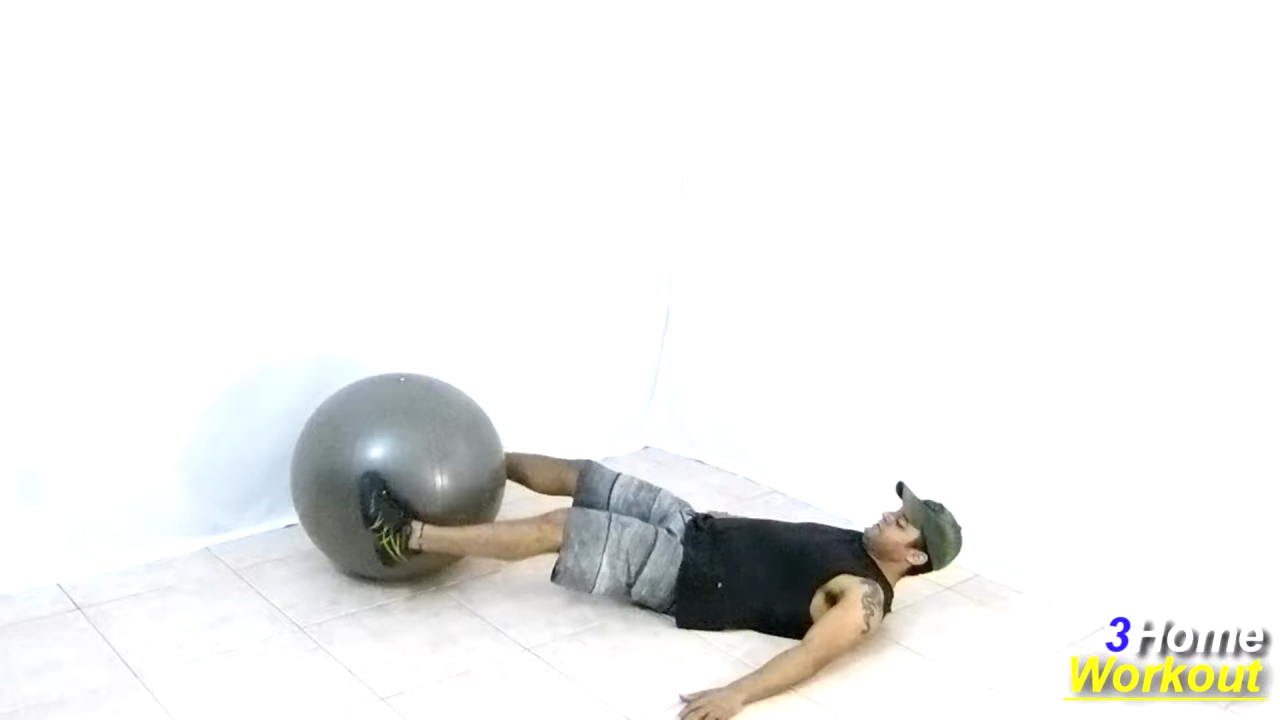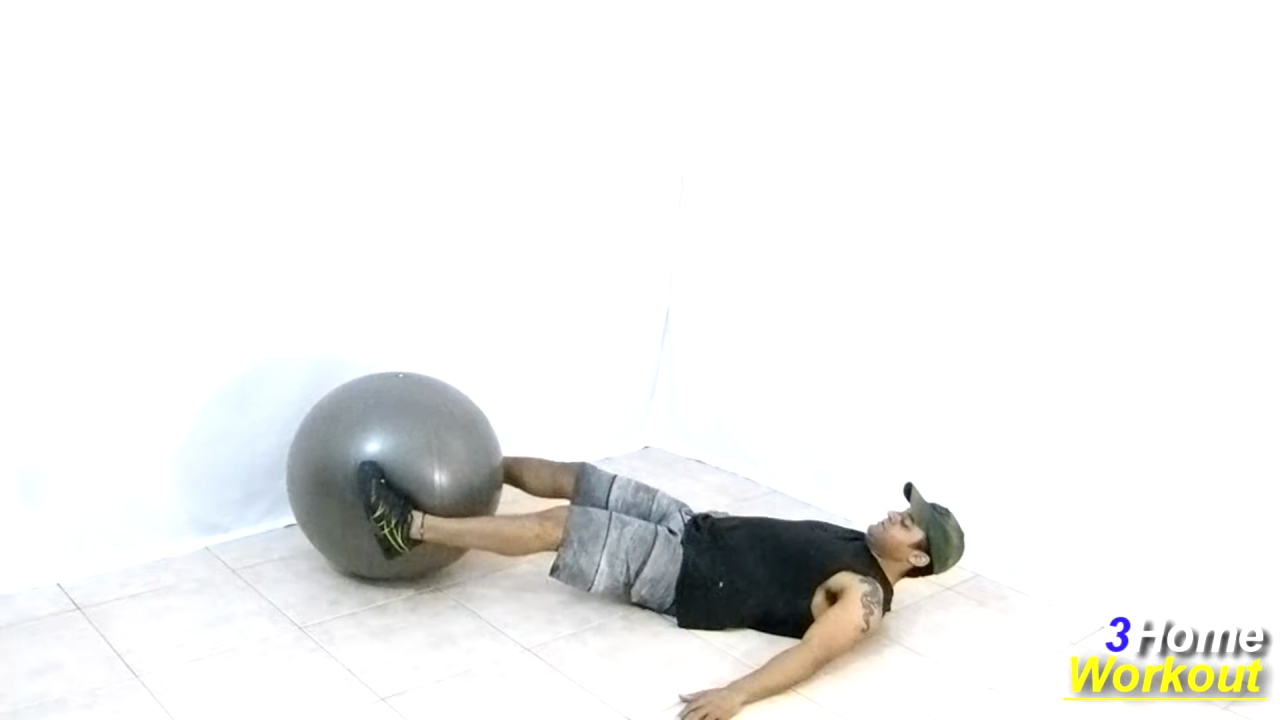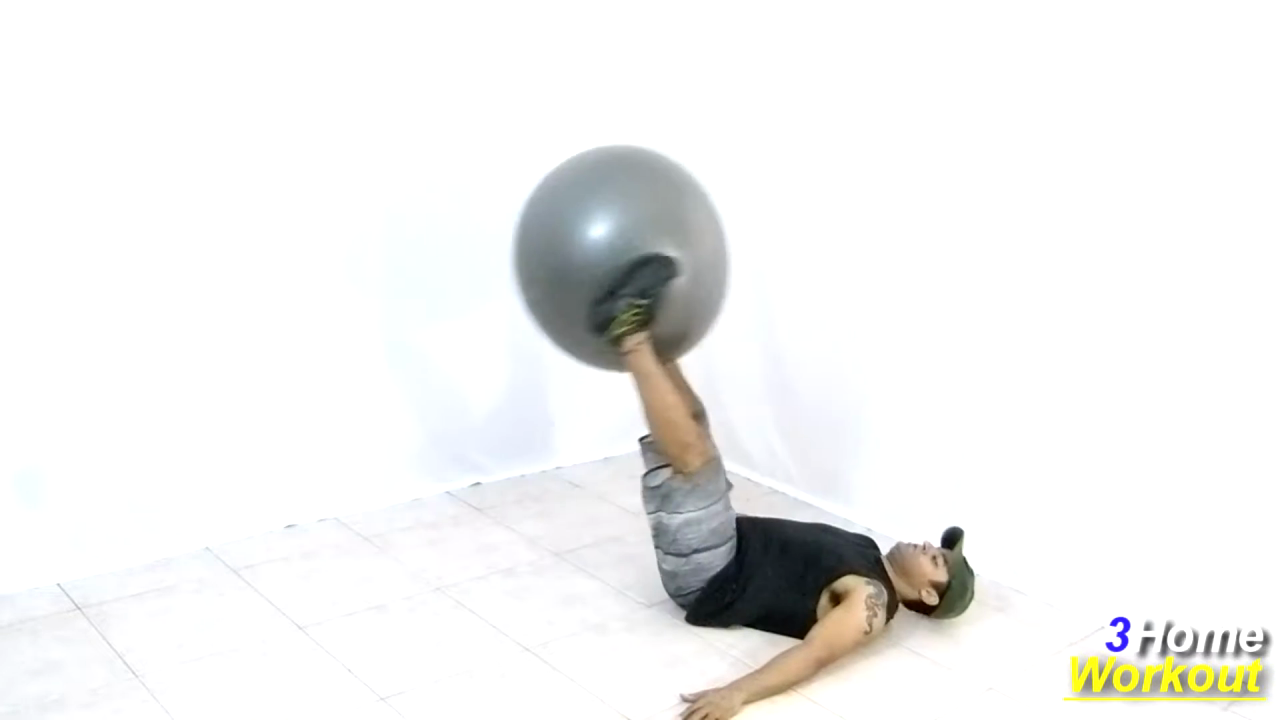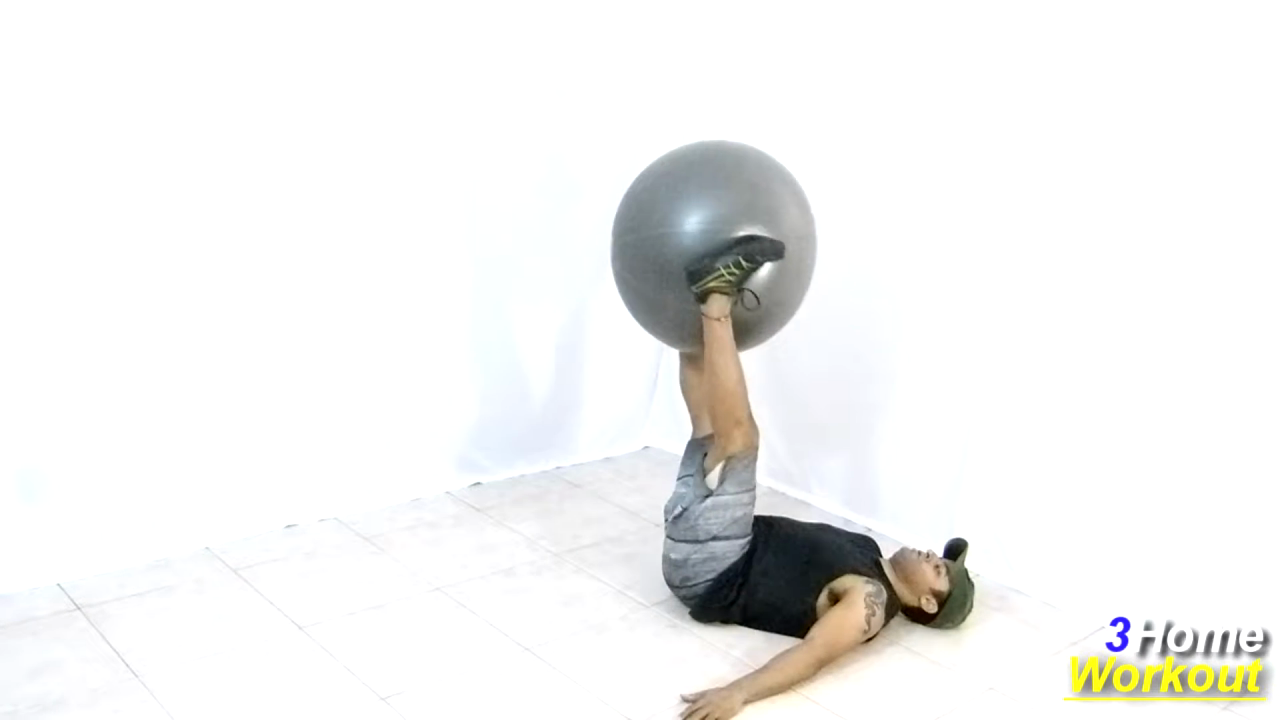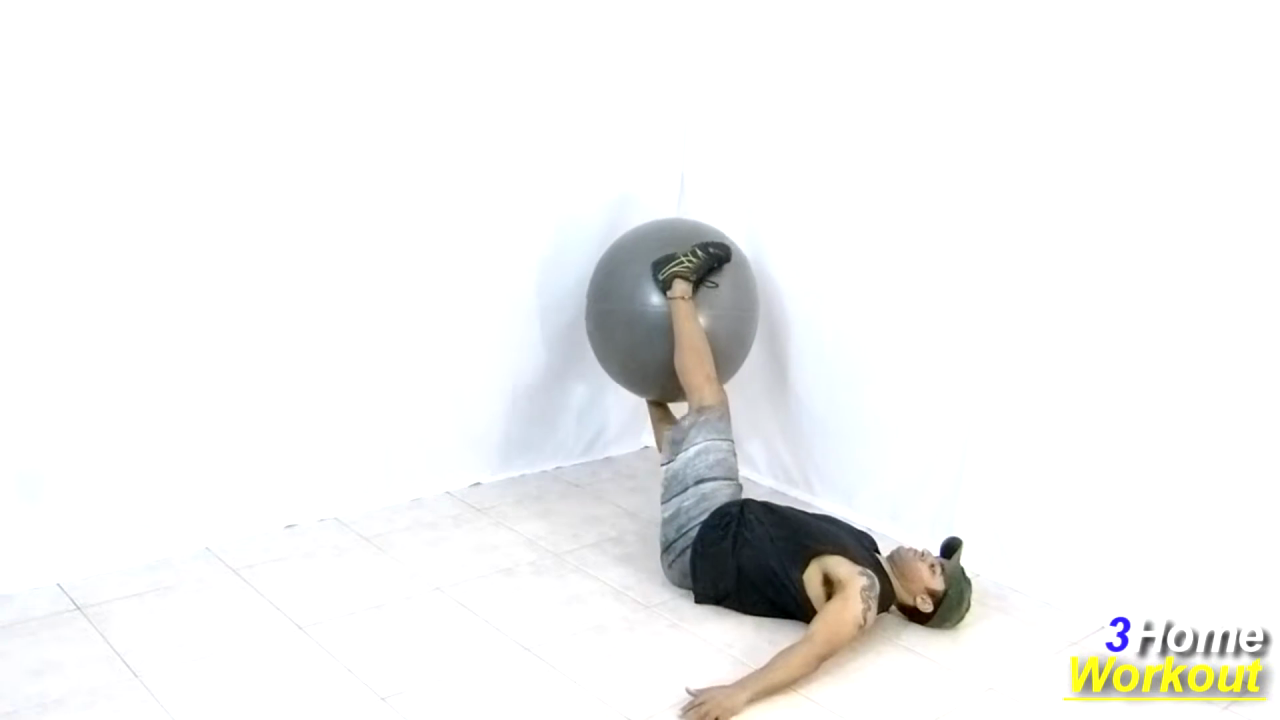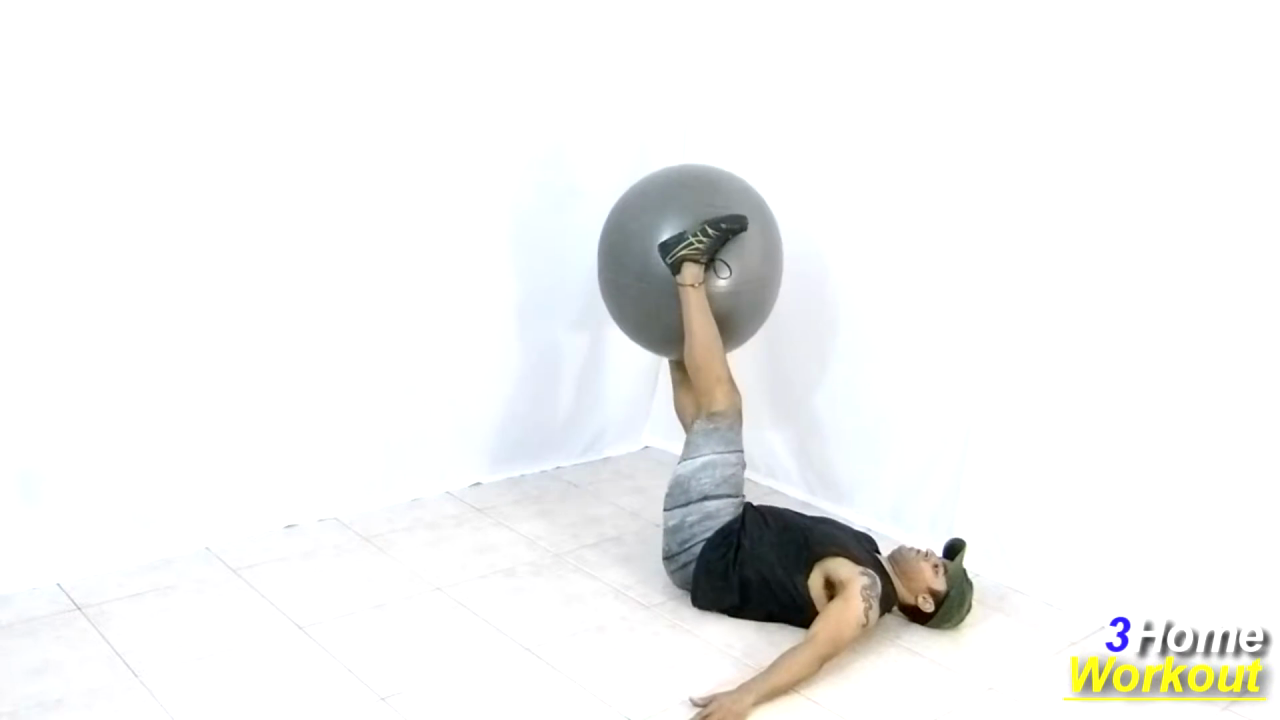
dt=0.7s
person 1, frame 1
left shoulder: (864, 596)
right shoulder: (852, 543)
left elbow: (811, 654)
right wrist: (712, 521)
left hip: (690, 576)
right hip: (696, 529)
left knee: (556, 528)
right knee: (576, 475)
left ankle: (411, 535)
person 1, frame 2
left shoulder: (864, 597)
right shoulder: (854, 545)
left elbow: (812, 653)
right wrist: (710, 521)
left hip: (691, 578)
right hip: (694, 531)
left knee: (555, 525)
right knee: (572, 477)
left ankle: (410, 526)
person 1, frame 3
left shoulder: (868, 602)
right shoulder: (866, 553)
left elbow: (815, 653)
left hip: (708, 580)
left knee: (691, 451)
right knee: (689, 416)
left ankle: (629, 333)
right ankle: (633, 324)
person 1, frame 4
left shoulder: (870, 602)
right shoulder: (867, 552)
left elbow: (813, 654)
left hip: (709, 576)
right hip: (726, 553)
left knee: (737, 436)
right knee: (713, 424)
left ankle: (717, 295)
right ankle: (710, 299)
person 1, frame 5
left shoulder: (863, 592)
right shoulder: (864, 552)
left elbow: (813, 651)
left hip: (701, 540)
right hip: (712, 537)
left knee: (708, 402)
left ankle: (680, 284)
person 1, frame 6
left shoulder: (865, 593)
right shoulder: (866, 553)
left elbow: (816, 650)
left hip: (704, 553)
right hip: (718, 543)
left knee: (721, 406)
left ankle: (691, 269)
